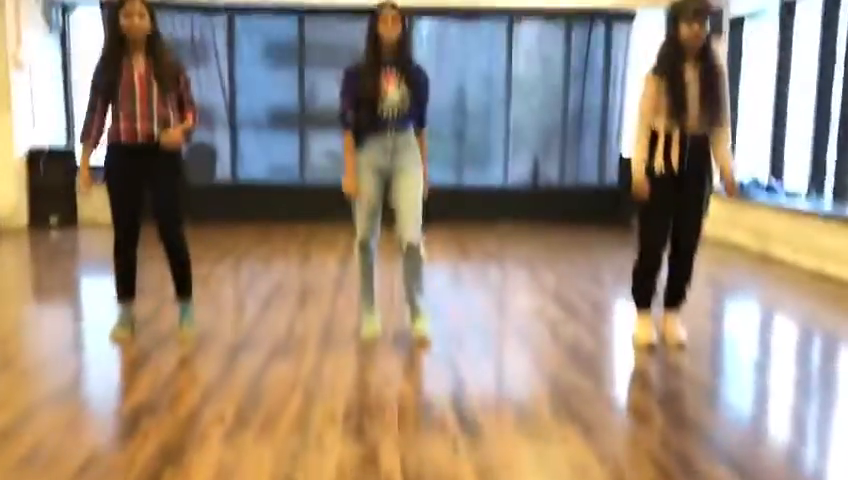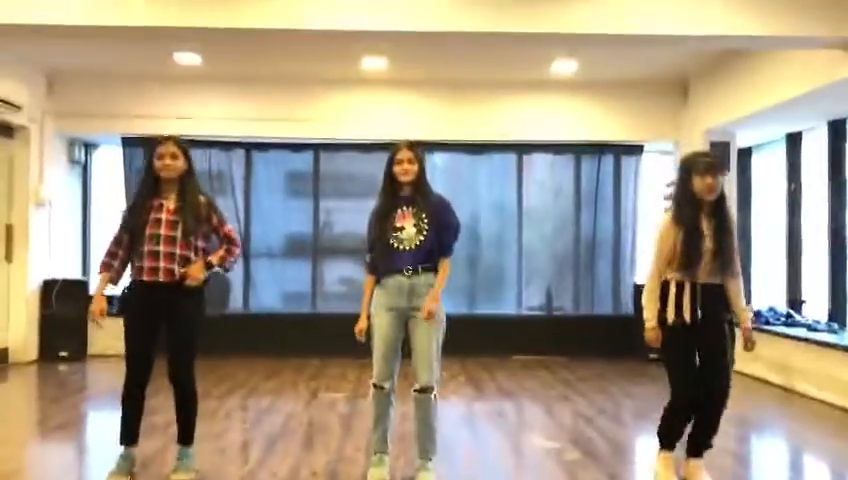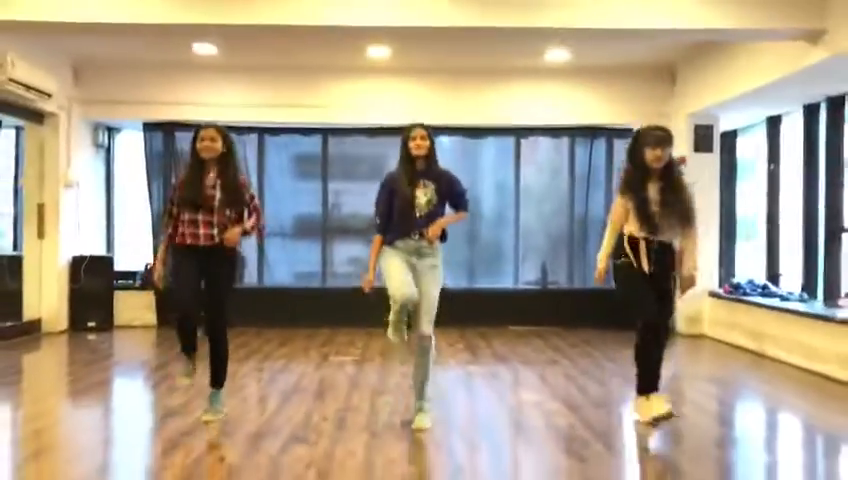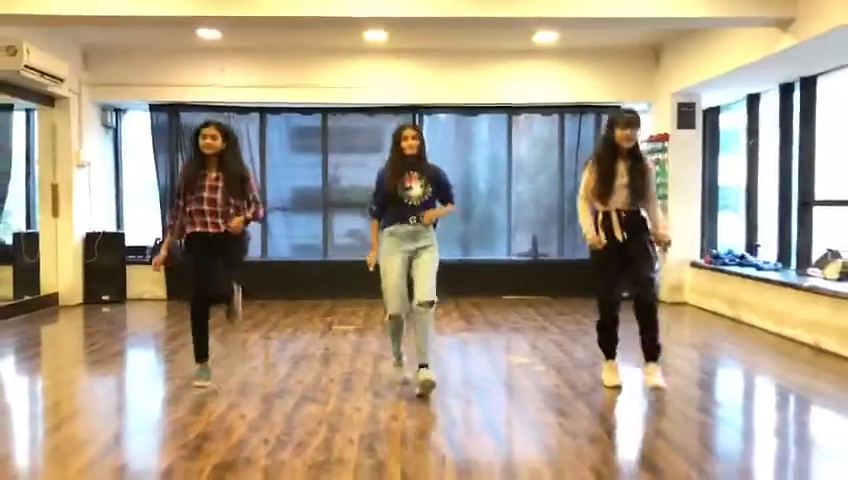
dt=0.5s
person 1, frame 1
left shoulder: (415, 74)
right shoulder: (357, 74)
left elbow: (420, 125)
right elbow: (348, 126)
left wrist: (425, 168)
right wrist: (349, 172)
left hip: (406, 155)
right hip: (368, 156)
left knee: (411, 237)
right knee: (366, 238)
left ankle: (417, 312)
right ankle: (368, 310)
person 1, frame 2
left shoulder: (437, 206)
right shoulder: (381, 211)
left elbow: (445, 258)
right elbow: (372, 265)
left wrist: (435, 296)
right wrist: (364, 312)
left hip: (424, 292)
right hip: (387, 294)
left knee: (426, 380)
right knee: (382, 379)
person 1, frame 3
left shoulder: (444, 179)
right shoulder: (392, 181)
left elbow: (463, 209)
right elbow: (380, 226)
left wrist: (442, 222)
right wrist: (371, 268)
left hip: (429, 256)
right hip: (396, 252)
left knee: (424, 330)
right knee: (405, 297)
left ankle: (421, 404)
right ankle: (397, 319)
person 1, frame 4
left shoulder: (433, 173)
right shoulder: (387, 174)
left elbow: (450, 203)
right elbow: (376, 213)
left wrist: (436, 213)
right wrist: (373, 250)
left hip: (425, 242)
right hip: (394, 241)
left knee: (425, 301)
right knee: (397, 310)
left ankle: (424, 369)
right ankle: (397, 357)
person 2, frame 1
left shoulder: (716, 73)
right shoulder: (659, 72)
left elbow: (719, 128)
right elbow: (643, 128)
left wrist: (726, 168)
right wrist: (639, 170)
left hip: (697, 161)
right hip: (662, 159)
left knee: (686, 240)
right knee: (653, 240)
left ankle: (672, 313)
right ankle: (643, 314)
person 2, frame 2
left shoulder: (725, 222)
right shoulder: (675, 221)
left elbow: (732, 275)
right elbow: (656, 273)
left wrist: (744, 321)
right wrist: (650, 320)
left hip: (713, 306)
right hip: (676, 303)
left knee: (718, 388)
right knee: (687, 390)
right ankle: (666, 453)
person 2, frame 3
left shoulder: (679, 188)
right shoulder: (629, 188)
left elbow: (688, 230)
right elbow: (614, 227)
left wrist: (688, 268)
right wrist: (602, 263)
left hip: (663, 260)
right hip: (631, 259)
left knee: (658, 330)
right knee: (651, 323)
left ankle: (644, 399)
right ankle: (650, 395)
person 2, frame 4
left shoulder: (643, 166)
right shoulder: (598, 164)
left elbow: (651, 203)
right elbow: (584, 204)
left wrist: (660, 230)
right wrist: (591, 232)
left hip: (635, 231)
right hip: (605, 233)
left knee: (645, 293)
right knee: (608, 301)
left ankle: (652, 365)
right ankle: (609, 363)
person 3, frame 1
left shoulder: (168, 67)
right shoulder: (108, 67)
left elbow: (189, 106)
right elbow: (94, 117)
left wrist: (183, 128)
right wrist: (84, 161)
left hip: (163, 156)
right hip: (123, 158)
left knee: (171, 232)
right knee: (125, 234)
left ankle: (185, 307)
right ankle: (125, 310)
person 3, frame 2
left shoulder: (200, 205)
right shoulder: (141, 204)
left elbow: (231, 244)
right elbow: (119, 248)
left wrist: (206, 264)
right wrist: (100, 292)
left hip: (184, 295)
right hip: (142, 294)
left knee: (180, 374)
right knee: (136, 373)
person 3, frame 3
left shoulder: (235, 181)
right shoulder: (185, 181)
left elbow: (255, 212)
right elbow: (171, 221)
left wrist: (241, 229)
right wrist: (159, 260)
left hip: (220, 255)
right hip: (186, 252)
left knee: (216, 323)
right knee: (185, 306)
left ankle: (216, 395)
right ankle: (189, 357)
person 3, frame 4
left shoulder: (238, 173)
right shoulder: (189, 173)
left elbow: (256, 205)
right elbow: (178, 213)
left wrist: (243, 219)
right wrist: (164, 249)
left hip: (228, 240)
right hip: (196, 243)
left knee: (219, 287)
right knee: (198, 304)
left ankle: (232, 292)
right ankle: (202, 366)
